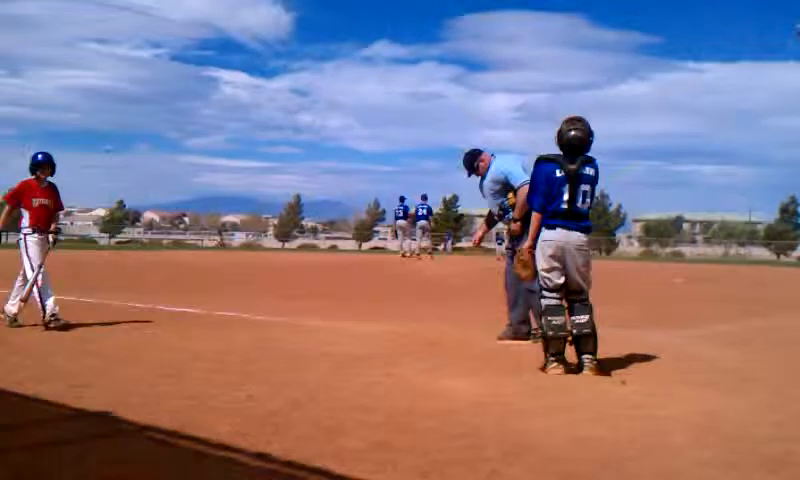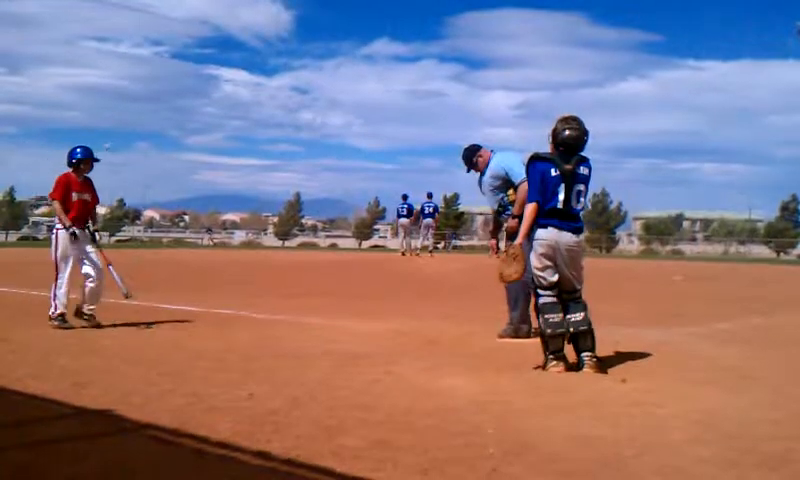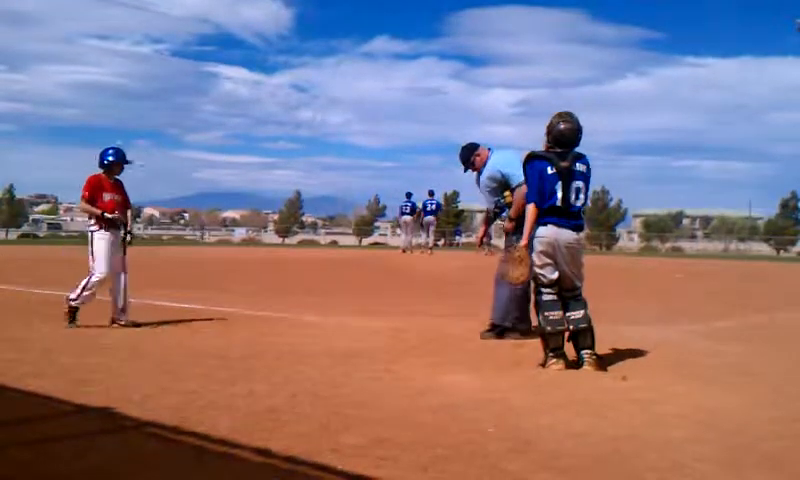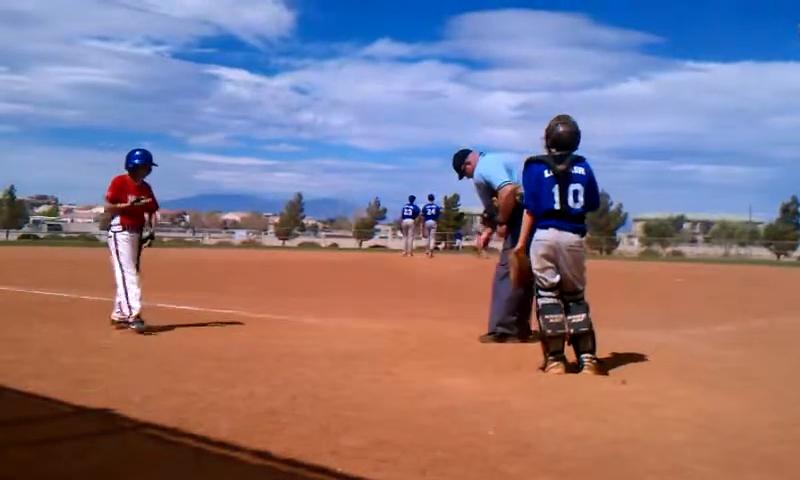
dt=0.3s
person 1, frame 1
left shoulder: (546, 166)
right shoulder: (591, 167)
left elbow: (539, 208)
left wrist: (530, 240)
left hip: (551, 236)
right hip: (580, 237)
left knee: (551, 296)
right knee: (579, 297)
left ankle: (555, 359)
right ankle: (588, 358)
person 1, frame 2
left shoulder: (540, 164)
right shoulder: (585, 166)
left elbow: (533, 203)
left wrist: (521, 237)
left hip: (544, 235)
right hip: (572, 237)
left knee: (546, 294)
right knee: (573, 295)
left ankle: (555, 357)
right ankle: (587, 356)
person 1, frame 3
left shoulder: (537, 163)
right shoulder: (583, 164)
left elbow: (533, 203)
left wrist: (525, 238)
left hip: (544, 232)
right hip: (572, 234)
left knee: (547, 292)
right knee: (573, 293)
left ankle: (555, 354)
right ankle: (587, 354)
person 1, frame 4
left shoulder: (536, 167)
right shoulder: (583, 167)
left elbow: (531, 209)
right elbow: (593, 205)
left wrist: (522, 242)
left hip: (545, 236)
right hip: (574, 238)
left knee: (547, 295)
right knee: (575, 296)
left ankle: (555, 358)
right ankle: (587, 357)
person 2, frame 1
left shoulder: (505, 164)
right shoulder: (486, 180)
left elbow: (526, 189)
left wrist: (516, 220)
right wrist: (482, 230)
left hip: (529, 224)
right hip: (516, 229)
left knee: (531, 277)
right knee: (513, 278)
right ankle: (519, 326)
person 2, frame 2
left shoulder: (504, 160)
right shoulder: (484, 177)
left elbow: (526, 186)
left wrist: (515, 217)
right wrist: (494, 235)
right hip: (514, 225)
left knee: (528, 273)
right ankle: (519, 324)
person 2, frame 3
left shoulder: (502, 160)
right shoulder: (483, 175)
left elbow: (524, 188)
left wrist: (511, 218)
right wrist: (485, 226)
left hip: (524, 220)
right hip: (518, 222)
left ankle: (503, 325)
right ankle: (519, 324)
person 2, frame 4
left shoulder: (485, 166)
right shoulder: (491, 163)
left elbow: (508, 191)
right elbow: (495, 205)
left wrist: (502, 223)
right wrist: (488, 230)
left hip: (522, 221)
left knee: (507, 275)
left ankle: (503, 330)
right ankle: (520, 328)
person 3, frame 1
left shoulder: (52, 188)
right shoulder: (24, 186)
left elbow: (55, 213)
left wrist: (54, 231)
left hip: (45, 236)
right hip: (30, 235)
left knee: (26, 276)
right knee: (40, 276)
right ankle: (50, 316)
person 3, frame 2
left shoulder: (88, 182)
right shoulder: (64, 179)
right elbow: (56, 205)
left wrist: (94, 228)
right wrist: (69, 226)
left hip: (82, 232)
right hip: (64, 231)
left knee: (96, 270)
right knee: (63, 273)
left ankle: (86, 310)
right ankle: (57, 314)
person 3, frame 3
left shoulder: (119, 185)
right shoulder: (94, 180)
left elbow: (125, 208)
right elbow: (83, 205)
left wrist: (128, 228)
right wrist: (104, 215)
left hip: (116, 232)
right hip: (99, 231)
left knee: (119, 274)
right knee: (100, 273)
left ankle: (120, 316)
right ankle: (74, 303)
person 3, frame 4
left shoulder: (146, 187)
right shoulder: (119, 181)
left elbow: (151, 211)
right elbow: (108, 207)
left wrist: (151, 232)
right wrist: (130, 205)
left hip: (137, 234)
right hip: (120, 233)
left knee: (130, 275)
right knee: (127, 274)
left ankle: (119, 316)
right ankle: (133, 317)
